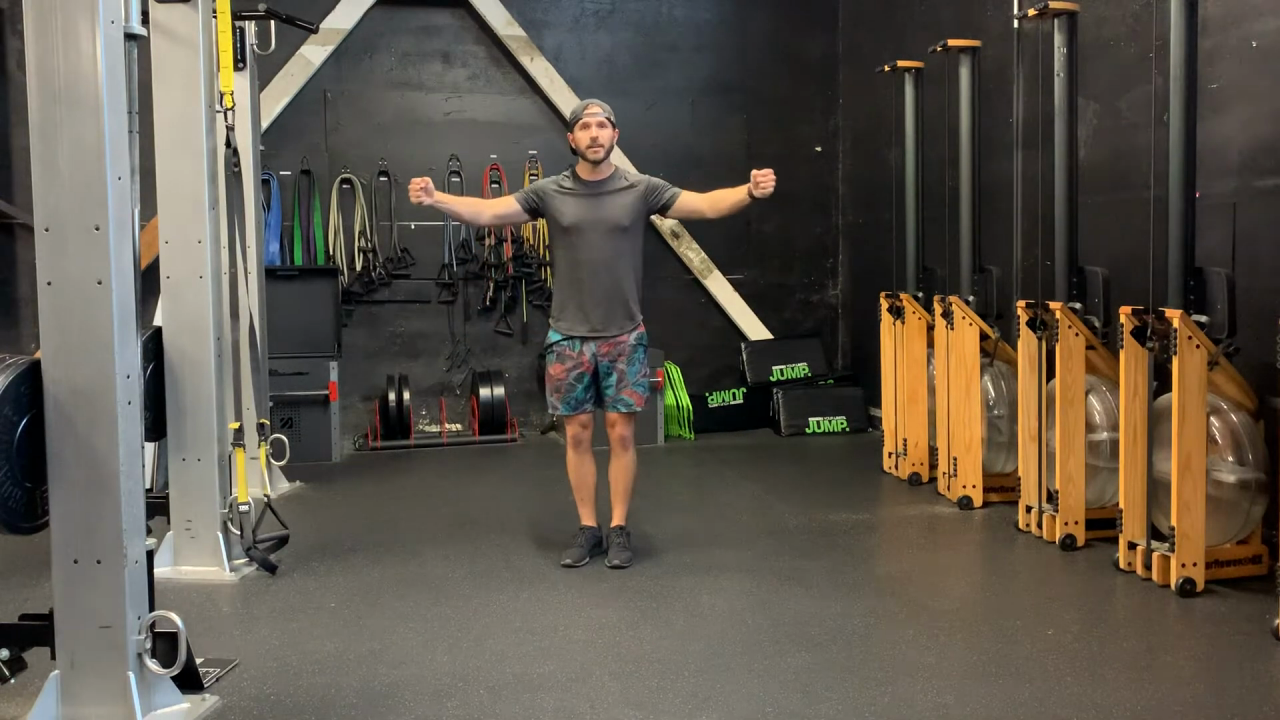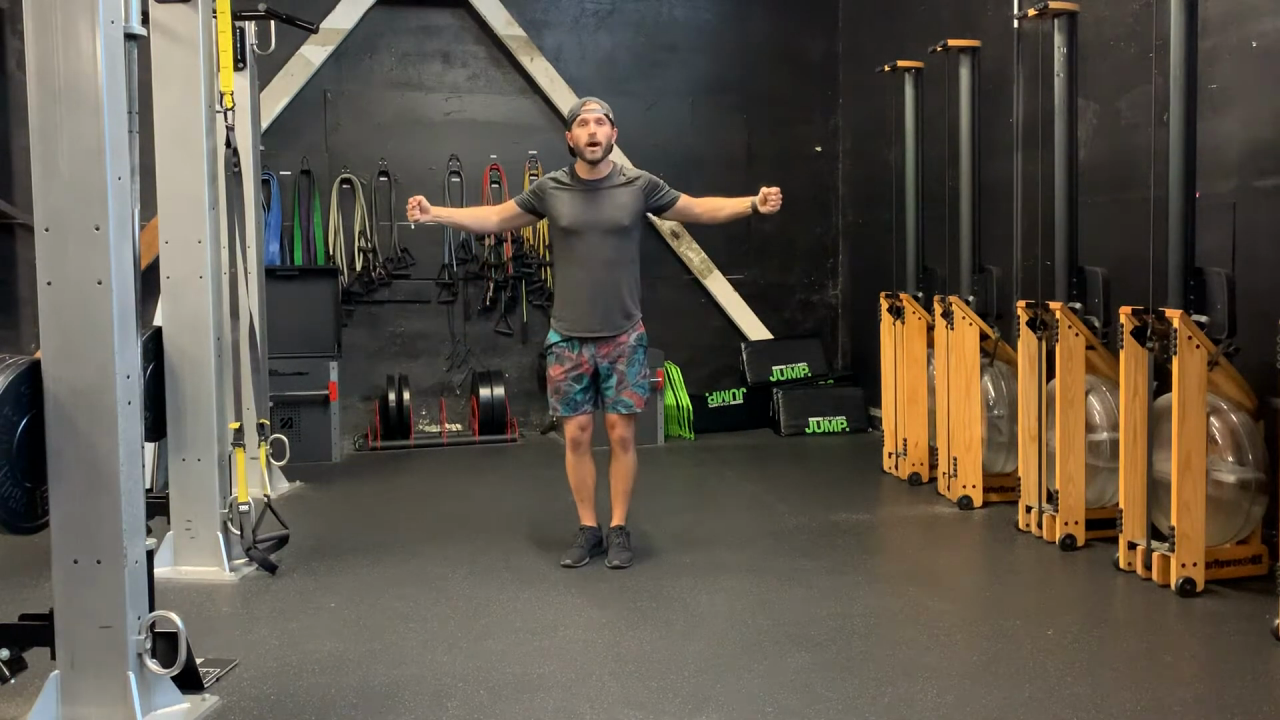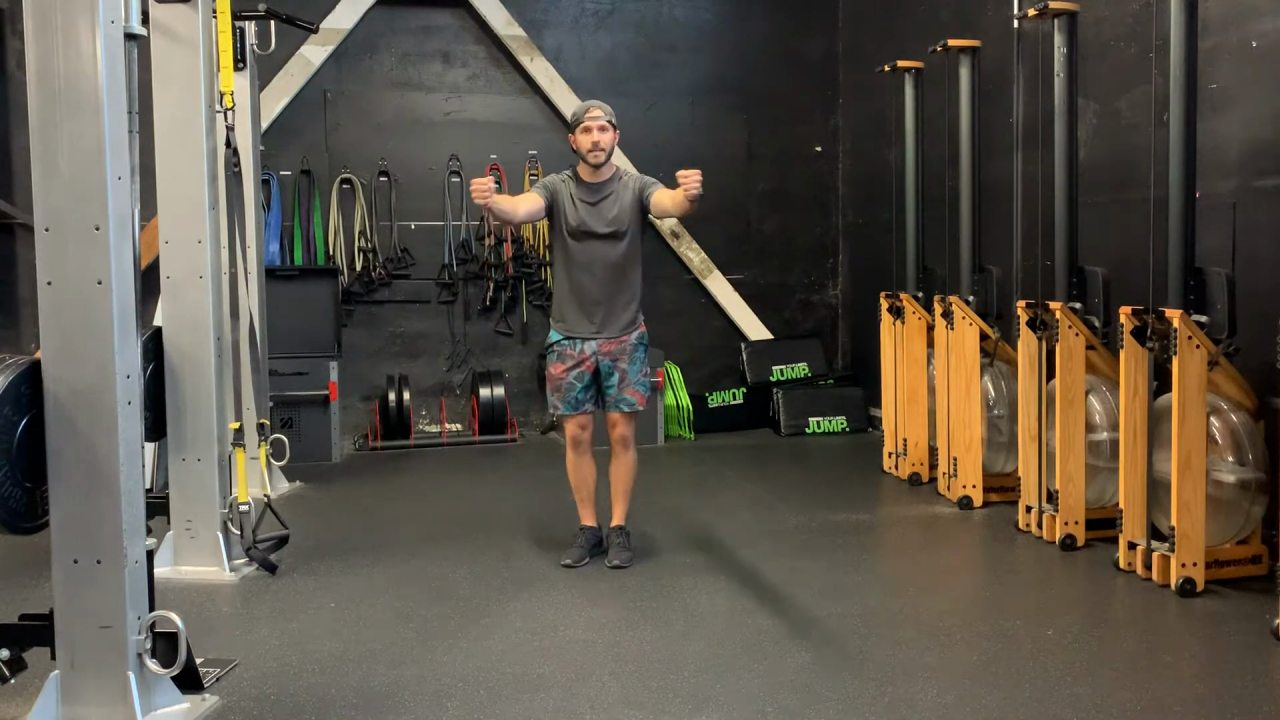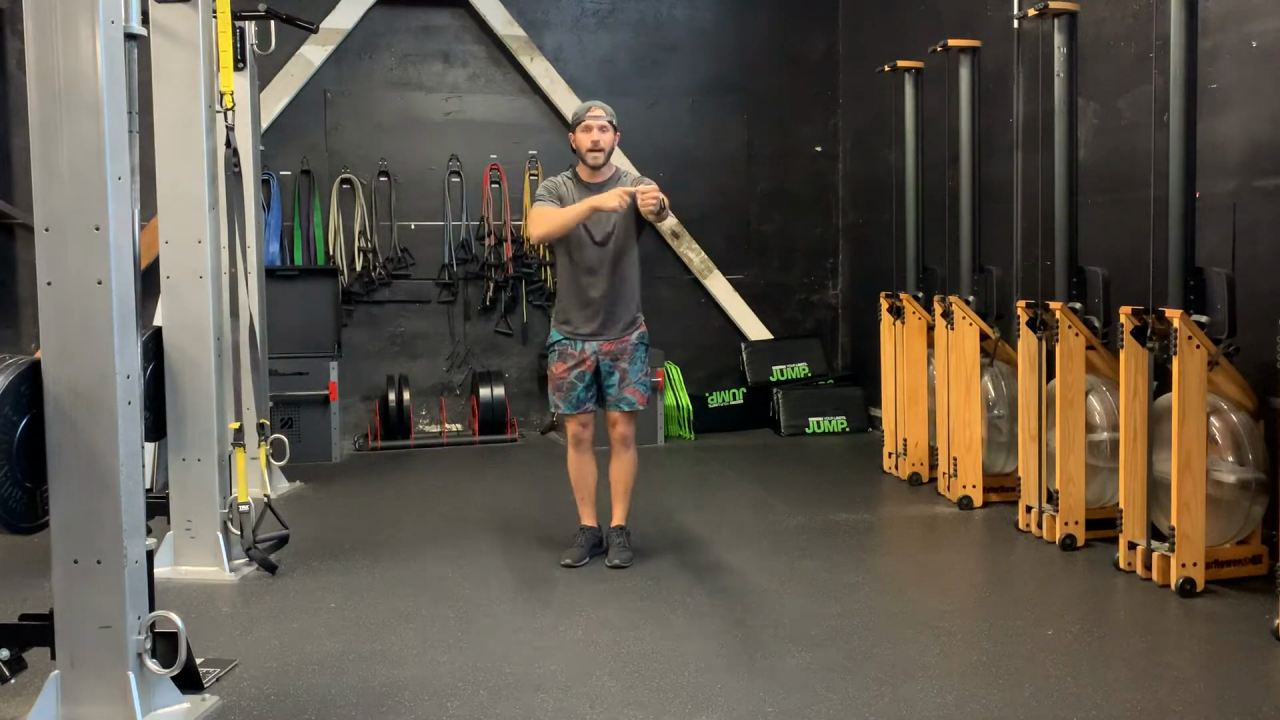
dt=0.5s
person 1, frame 1
left shoulder: (641, 188)
right shoulder: (550, 191)
left elbow: (705, 205)
right elbow: (488, 212)
left wrist: (750, 192)
right wrist: (436, 198)
left hip: (624, 335)
right hip: (569, 336)
left knee: (621, 433)
right knee: (577, 434)
left ankle: (618, 529)
right ankle: (588, 528)
person 1, frame 2
left shoulder: (640, 185)
right shoulder: (549, 188)
left elbow: (697, 210)
right elbow: (495, 219)
left wrist: (753, 204)
right wrist: (435, 213)
left hip: (623, 336)
right hip: (568, 337)
left knee: (621, 435)
right knee: (576, 436)
left ankle: (618, 529)
right ankle: (588, 528)
person 1, frame 3
left shoulder: (637, 186)
right shoulder: (555, 188)
left elbow: (670, 206)
right elbow: (518, 210)
left wrist: (688, 195)
right wrist: (491, 201)
left hip: (624, 336)
right hip: (569, 336)
left knee: (622, 433)
right knee: (577, 435)
left ankle: (618, 528)
right ankle: (588, 529)
person 1, frame 4
left shoulder: (635, 186)
right shoulder: (556, 189)
left elbow: (658, 212)
right elbow: (538, 230)
left wrist: (656, 205)
right wrist: (594, 201)
left hip: (624, 335)
right hip: (570, 336)
left knee: (622, 433)
right knee: (578, 434)
left ankle: (619, 528)
right ankle: (588, 528)
